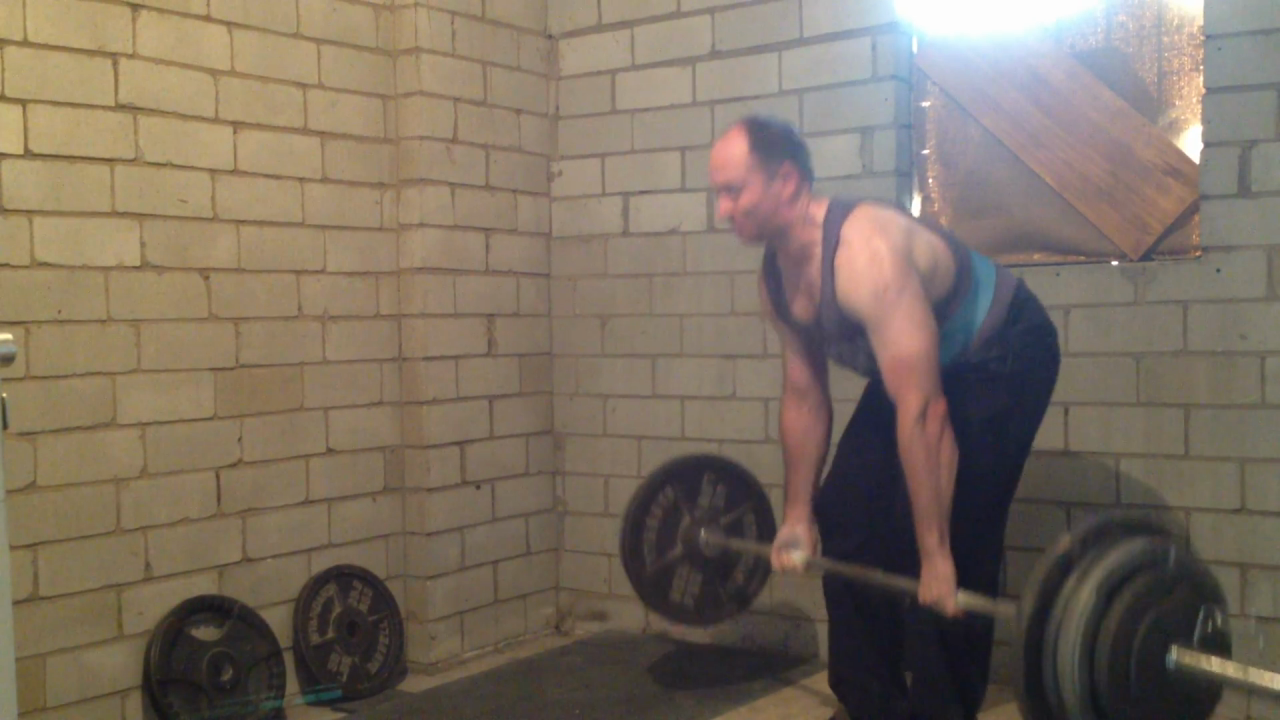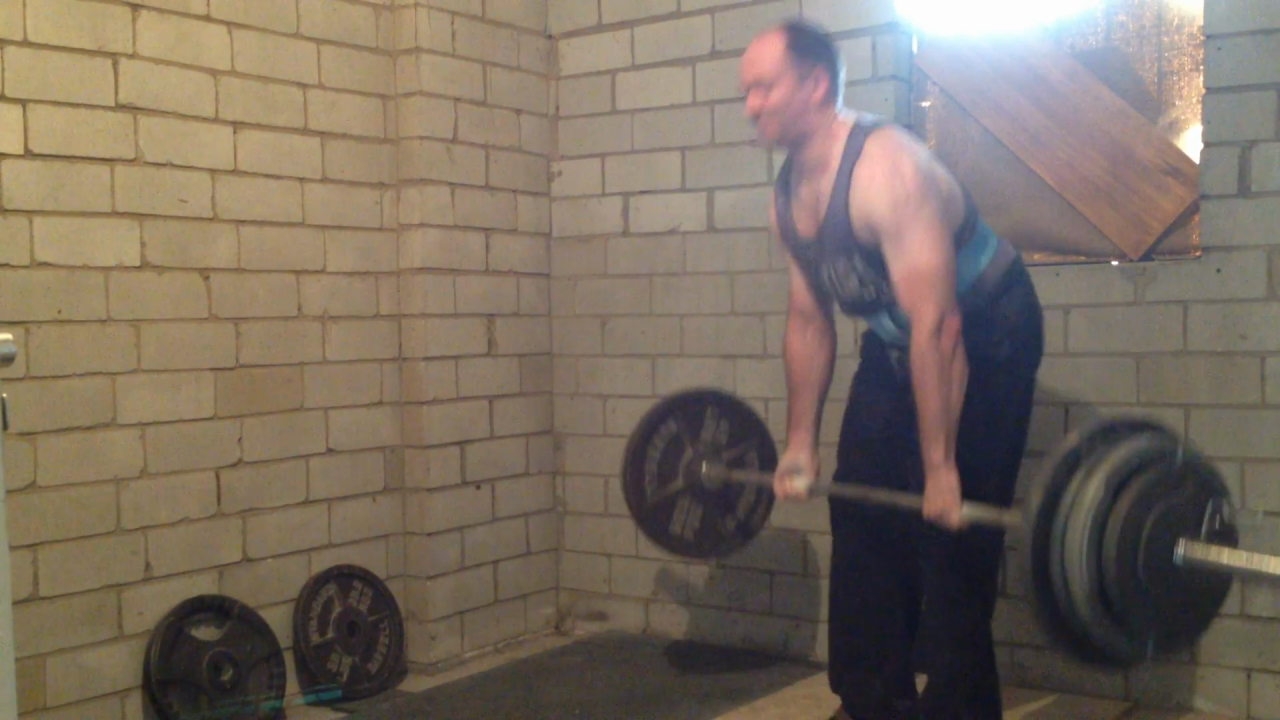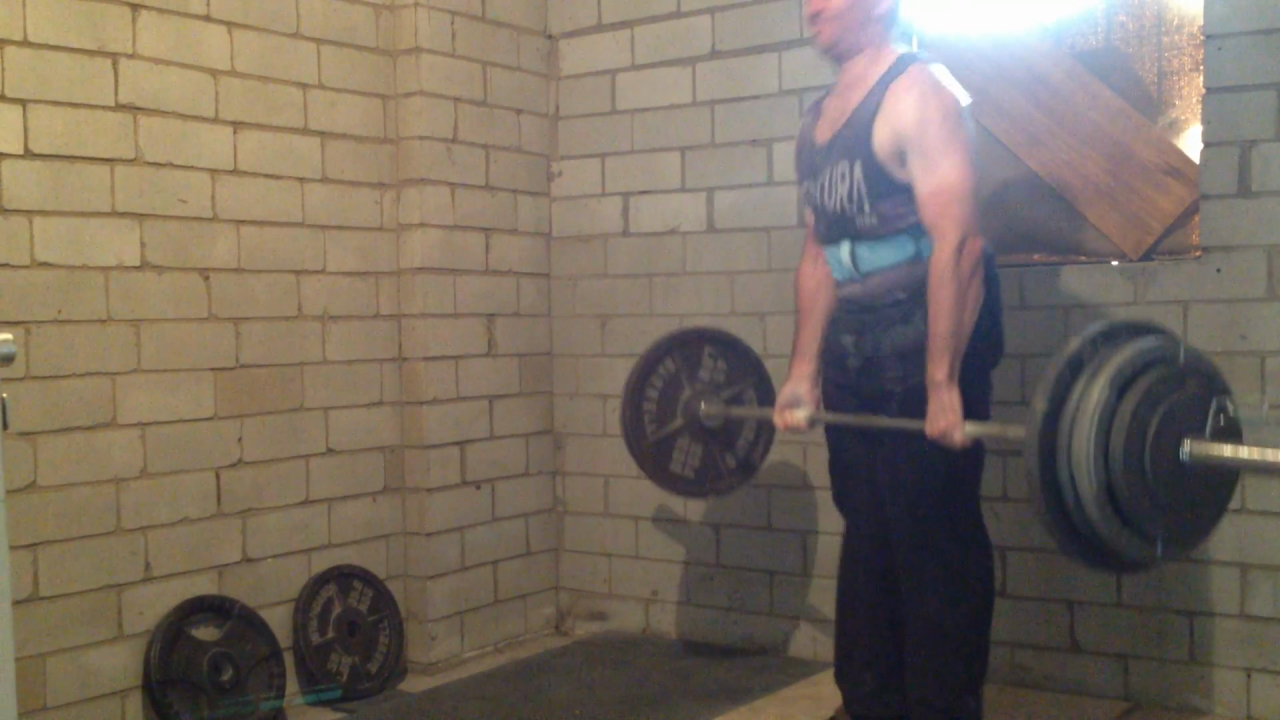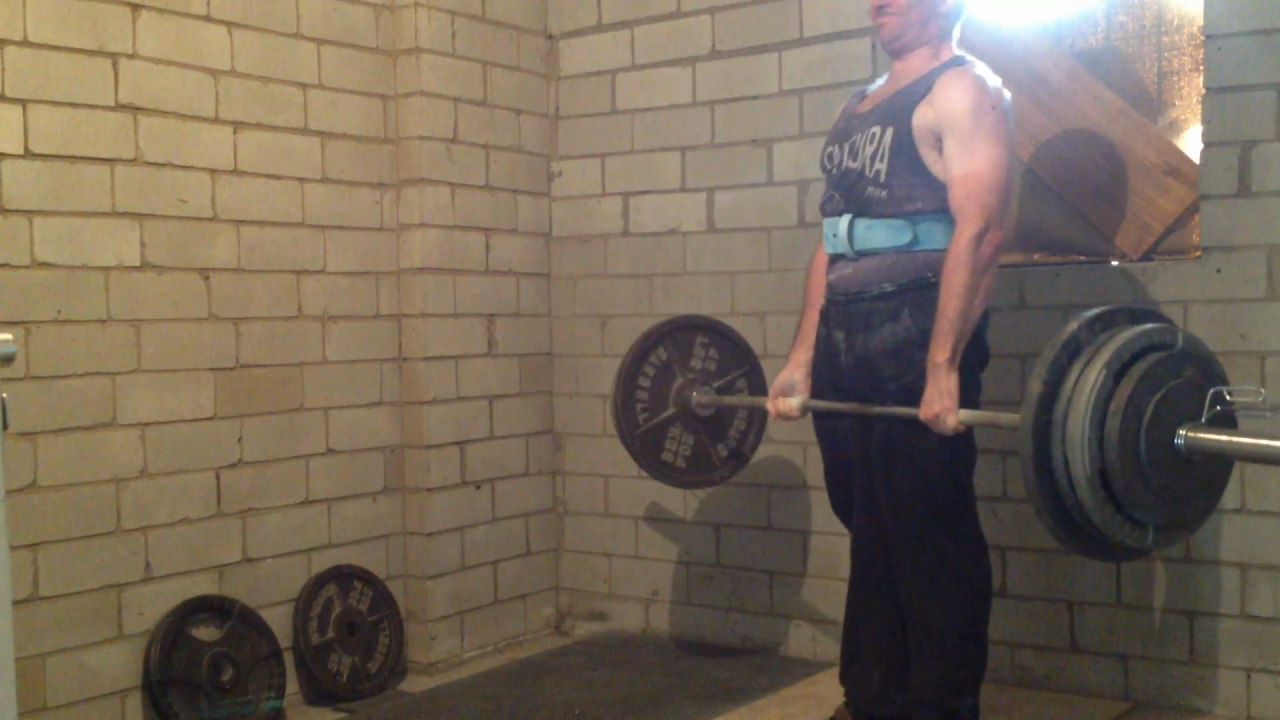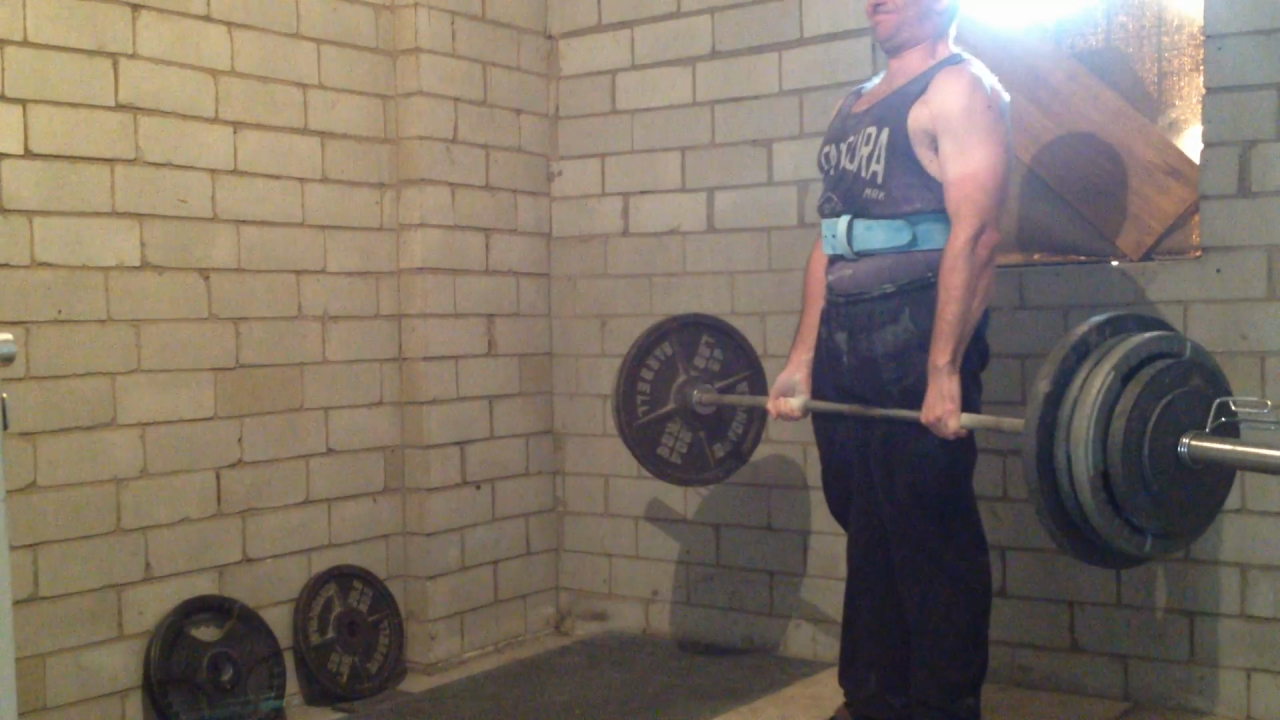
dt=0.3s
person 1, frame 1
left shoulder: (866, 254)
right shoulder: (776, 276)
left elbow: (923, 415)
right elbow: (803, 398)
left wrist: (936, 559)
right wrist: (797, 516)
left hip: (1003, 358)
right hip: (918, 363)
left knee: (949, 533)
right knee: (846, 516)
person 1, frame 2
left shoulder: (886, 170)
right shoulder: (789, 192)
left elbow: (937, 327)
right elbow: (808, 322)
left wrist: (941, 470)
right wrist: (799, 444)
left hip: (983, 335)
right hip: (896, 345)
left knee: (948, 532)
right knee: (862, 524)
person 1, frame 3
left shoulder: (917, 92)
right shoulder: (821, 112)
left elbow: (958, 243)
left wrist: (943, 385)
right wrist: (803, 372)
left hip: (932, 328)
right hip: (857, 337)
left knee: (931, 531)
right knee: (866, 527)
person 1, frame 4
left shoulder: (964, 91)
right shoulder: (861, 104)
left elbow: (979, 232)
left wrist: (945, 367)
right wrist: (802, 355)
left hip: (917, 335)
right hip: (845, 337)
left knee: (931, 534)
right knee: (869, 529)
person 1, frame 5
left shoulder: (961, 89)
right shoulder: (855, 103)
left elbow: (975, 233)
left wrist: (946, 371)
right wrist: (802, 356)
left hip: (916, 333)
right hip: (844, 337)
left knee: (930, 534)
right knee: (865, 529)
